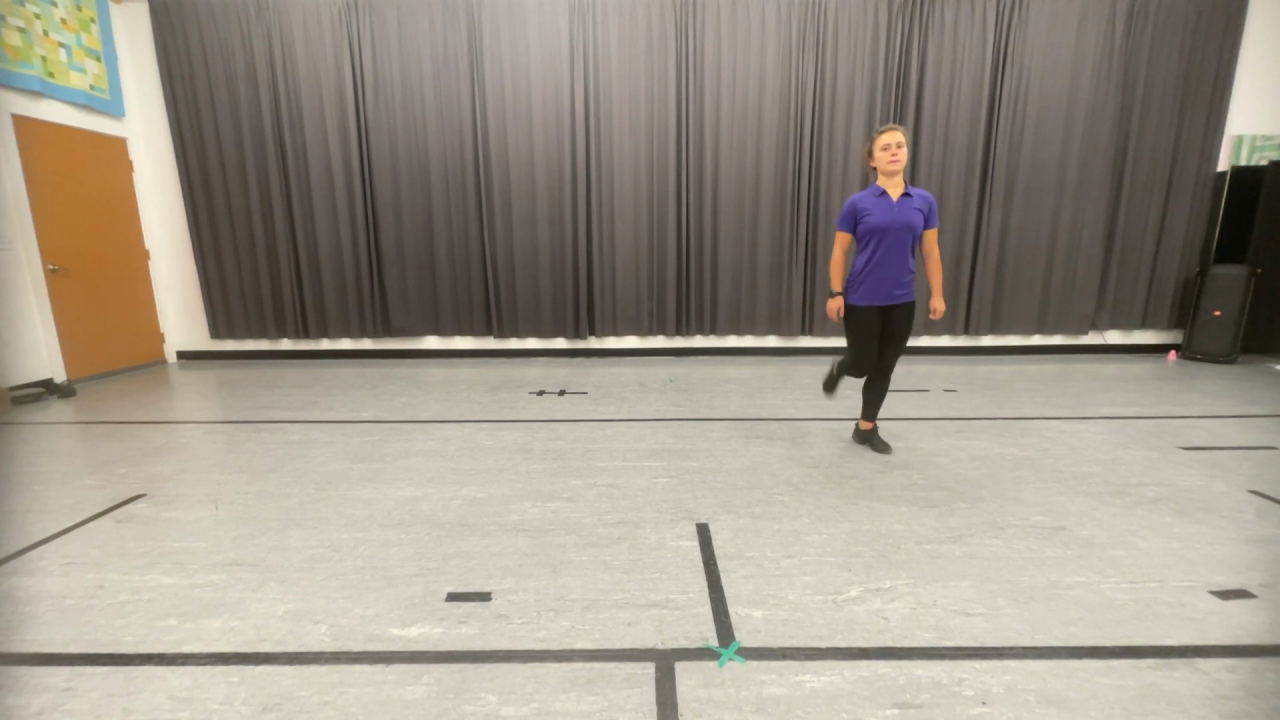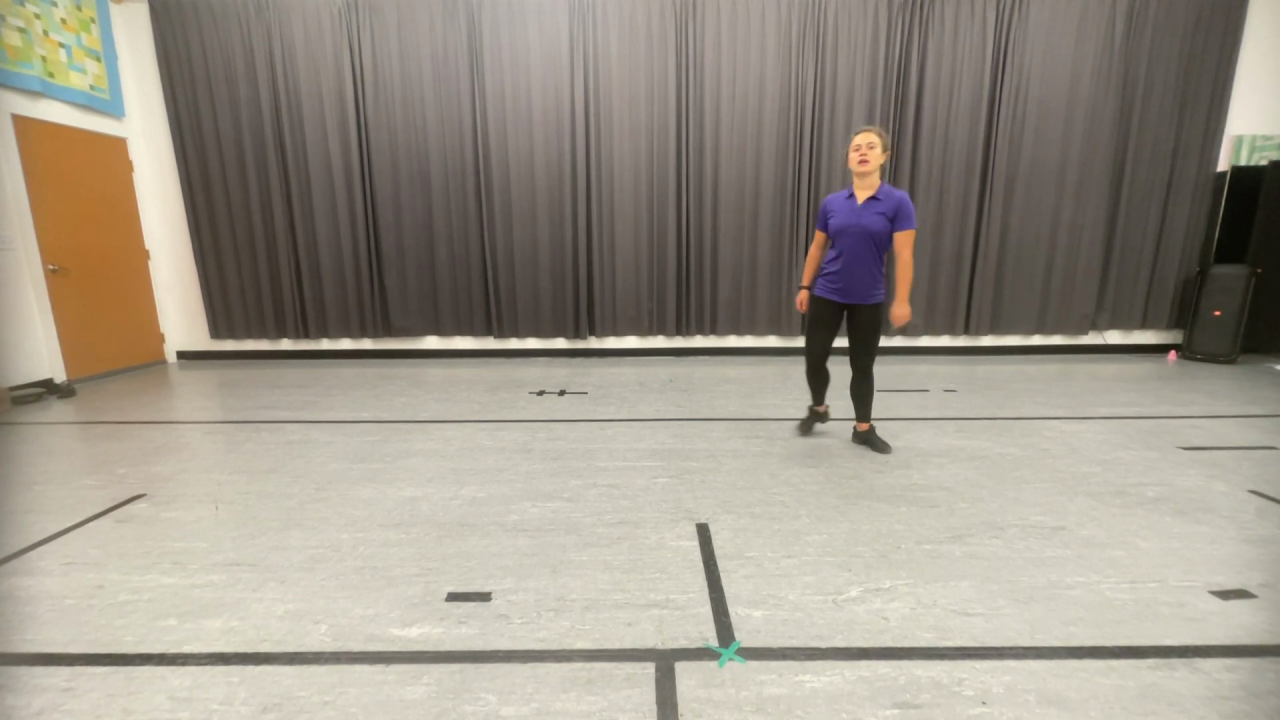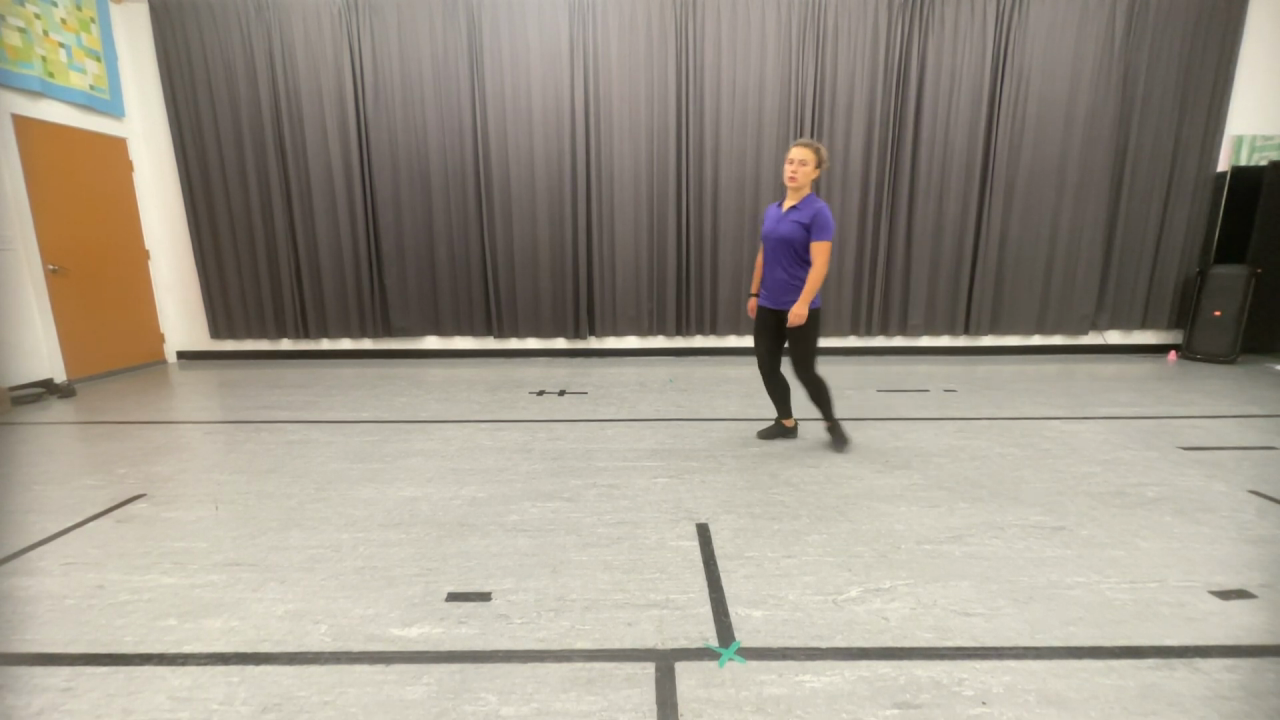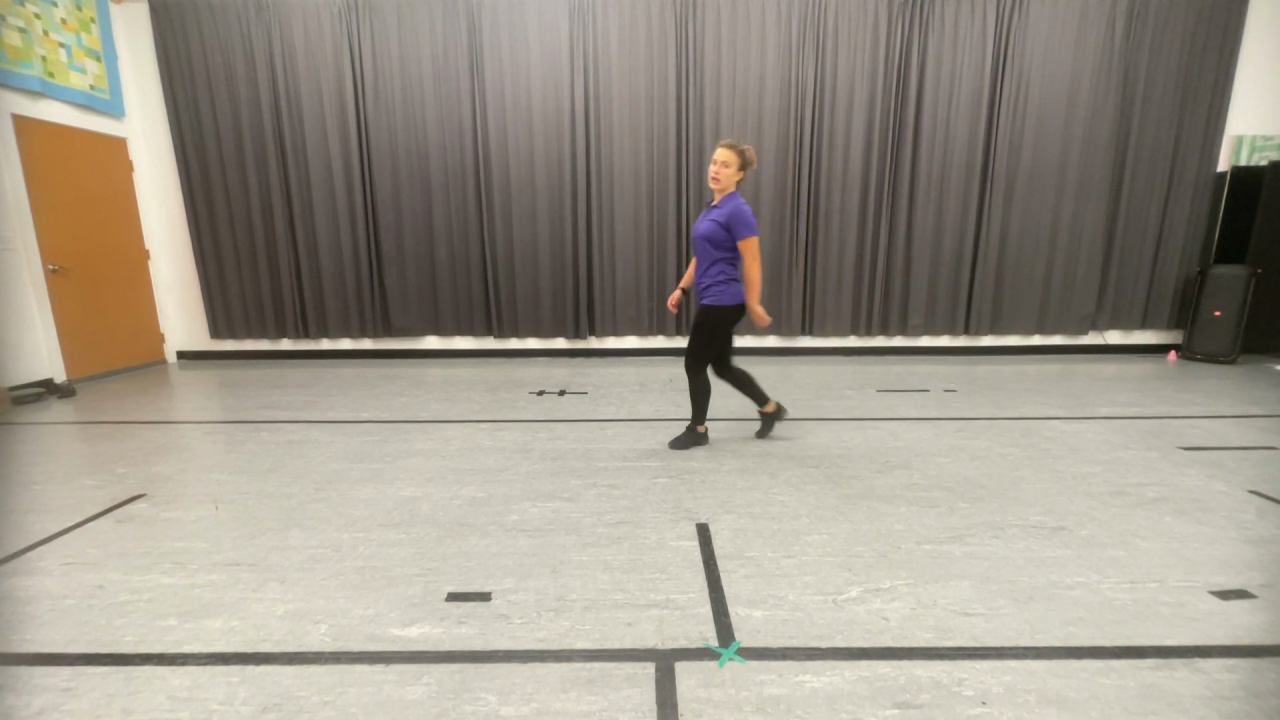
dt=0.4s
person 1, frame 1
left shoulder: (924, 202)
right shoulder: (857, 203)
left elbow: (931, 251)
right elbow: (840, 252)
left wrist: (937, 294)
right wrist: (836, 294)
left hip: (902, 301)
right hip: (862, 299)
left knee: (884, 368)
right knee: (862, 362)
left ankle: (867, 428)
right ankle: (839, 369)
person 1, frame 2
left shoulder: (898, 202)
right shoulder: (831, 203)
left elbow: (903, 256)
right elbow: (818, 248)
left wrist: (902, 299)
right wrist: (805, 286)
left hip: (869, 300)
right hip: (827, 294)
left knee: (862, 366)
right knee: (815, 355)
left ankle: (864, 429)
right ankle: (819, 408)
person 1, frame 3
left shoulder: (817, 212)
right shoulder: (771, 211)
left elbow: (820, 265)
left wrist: (802, 305)
right wrist: (754, 293)
left hip: (799, 306)
right hip: (770, 304)
left knee: (804, 370)
right knee: (766, 366)
left ankle: (833, 423)
right ankle: (786, 422)
person 1, frame 4
left shoulder: (738, 211)
right shoulder: (710, 210)
left elbow: (752, 262)
left wrist: (754, 304)
right wrist: (681, 288)
left hip: (721, 303)
right hip: (709, 301)
left knee: (694, 363)
right knee: (721, 365)
left ankle: (699, 428)
right ankle: (770, 408)
